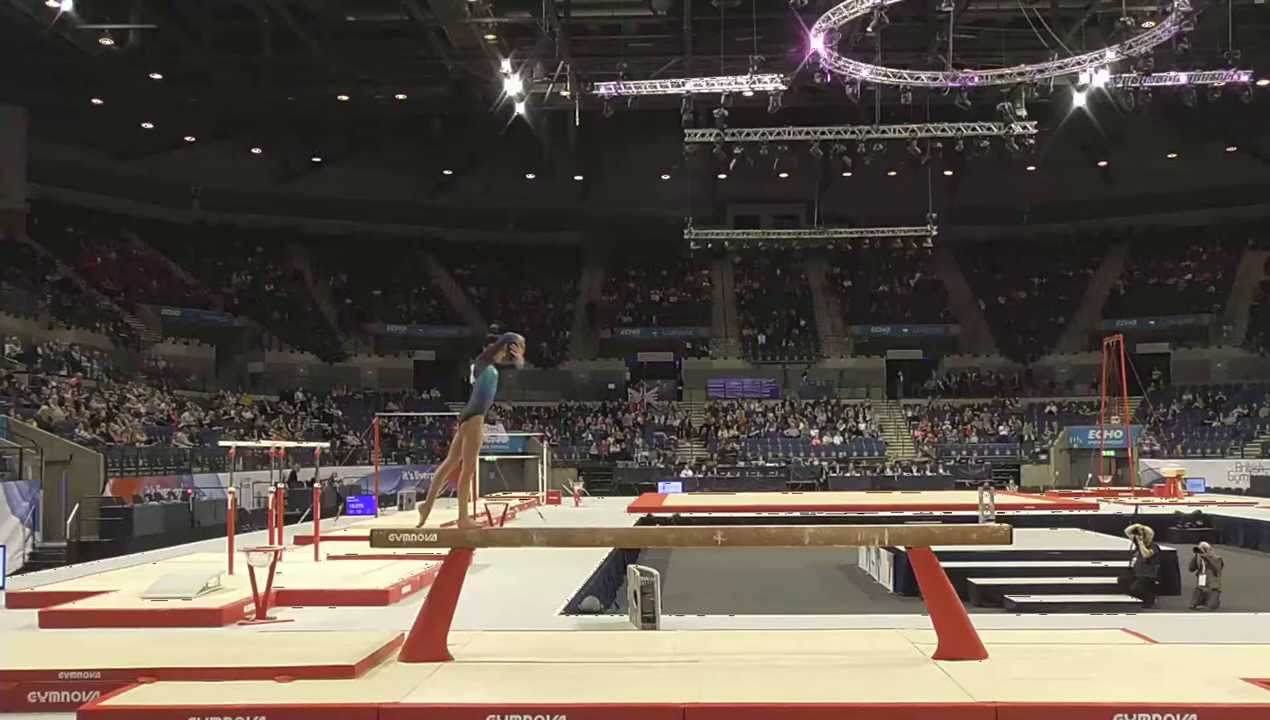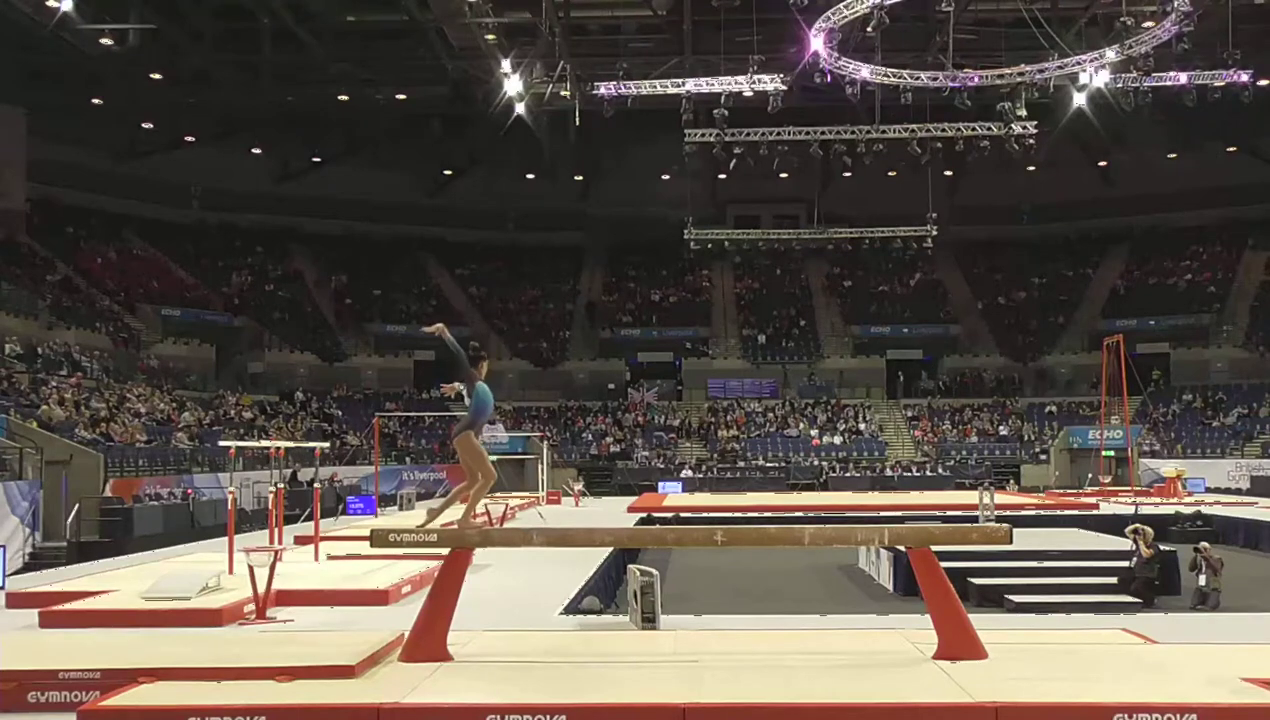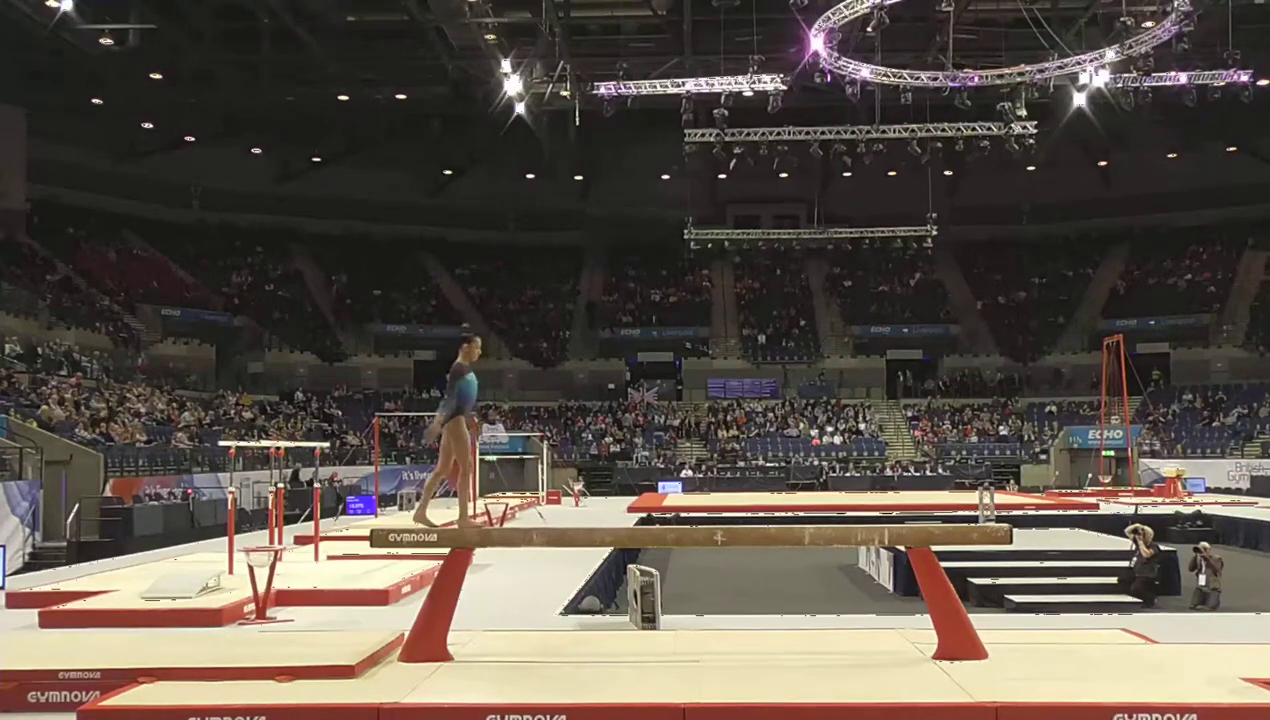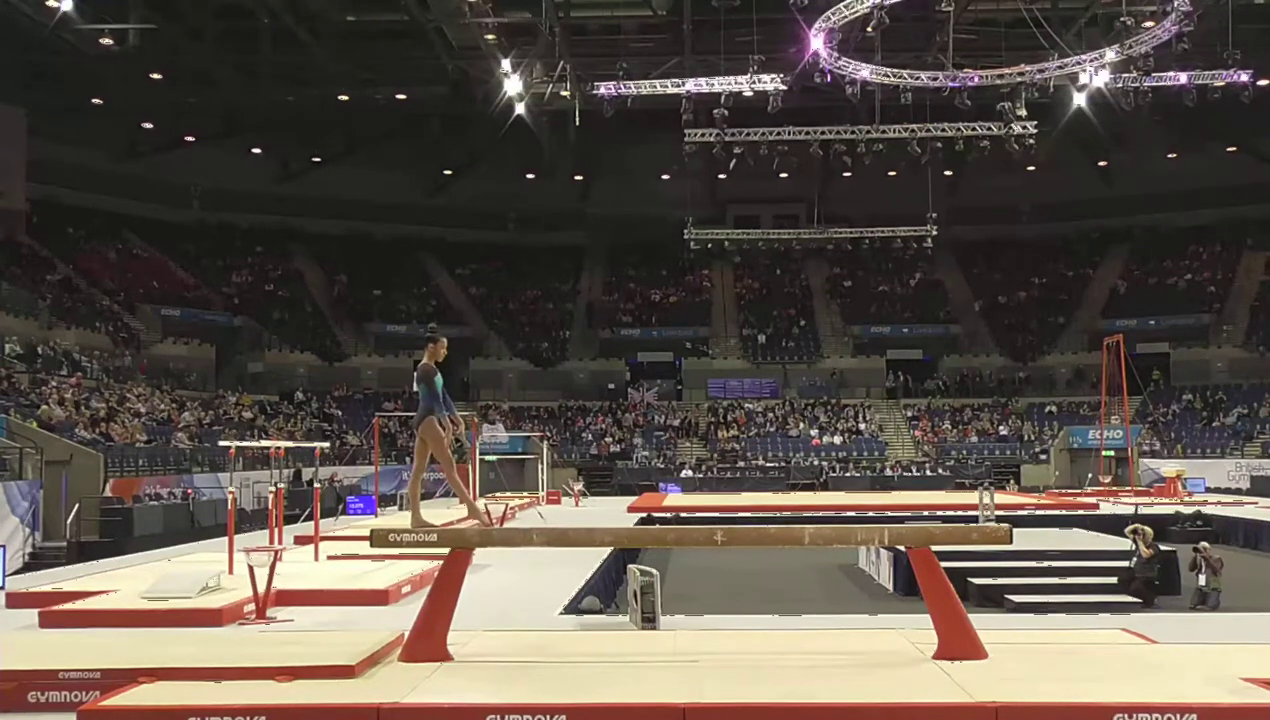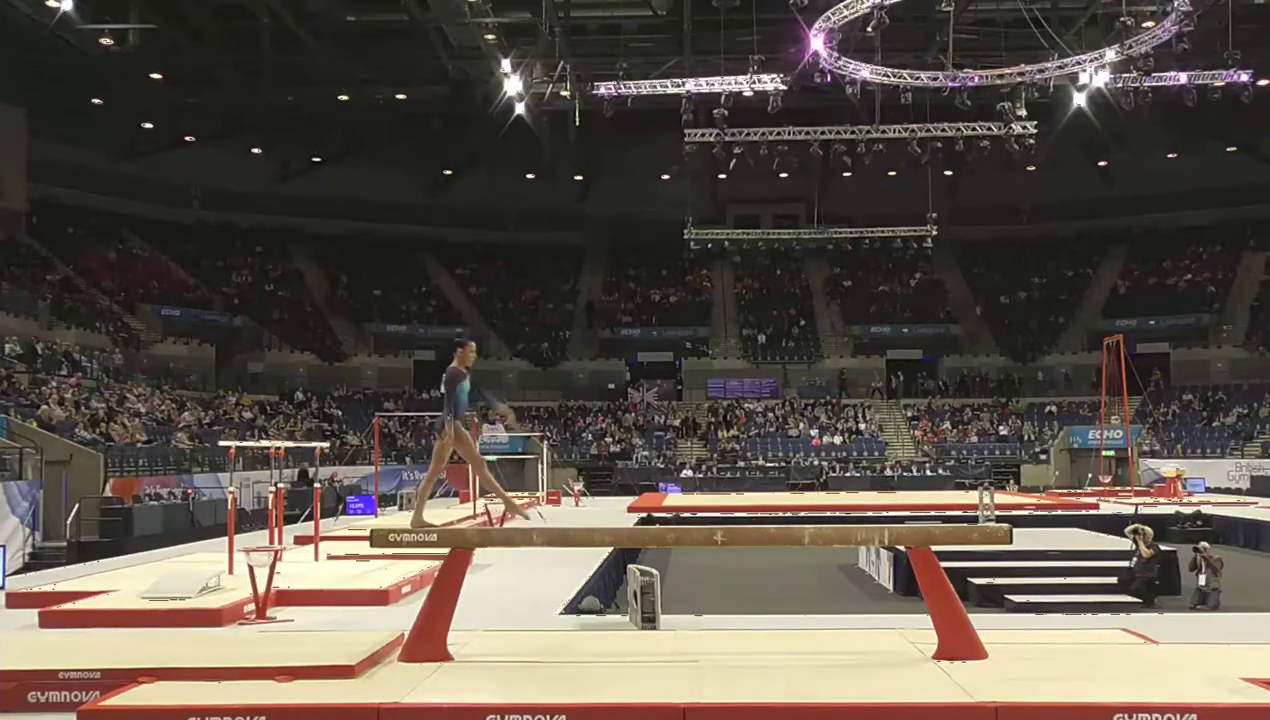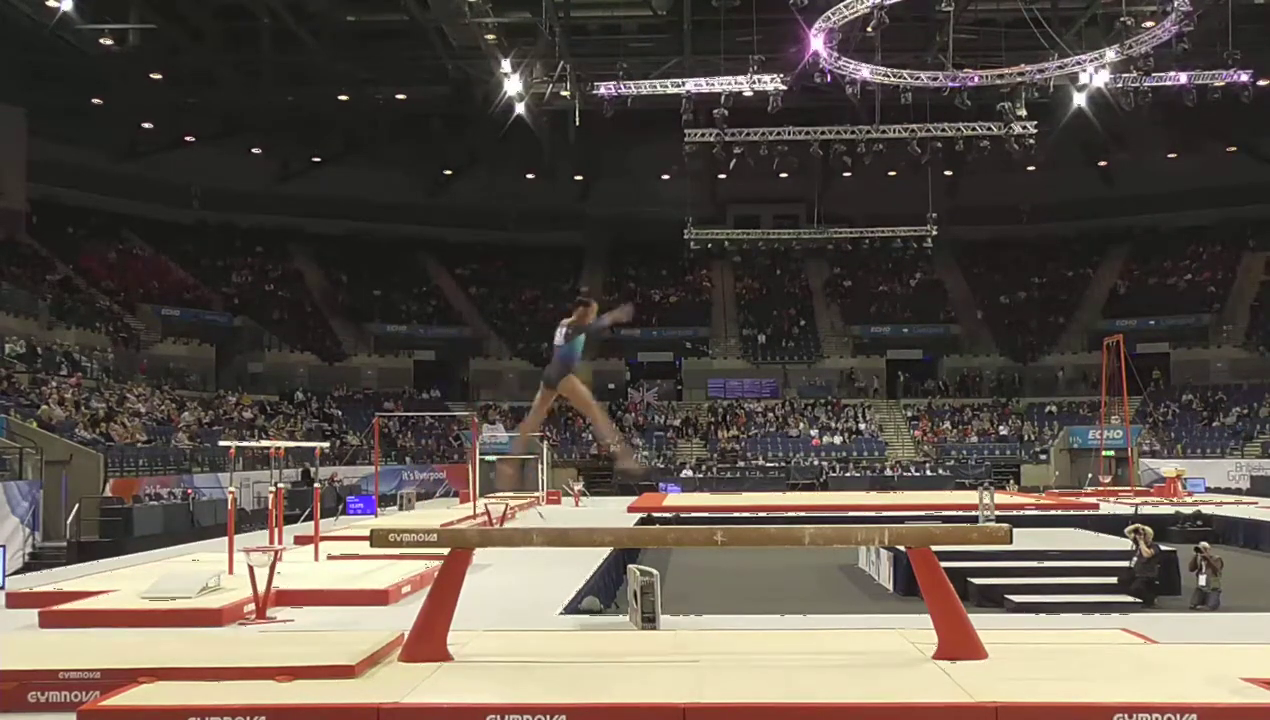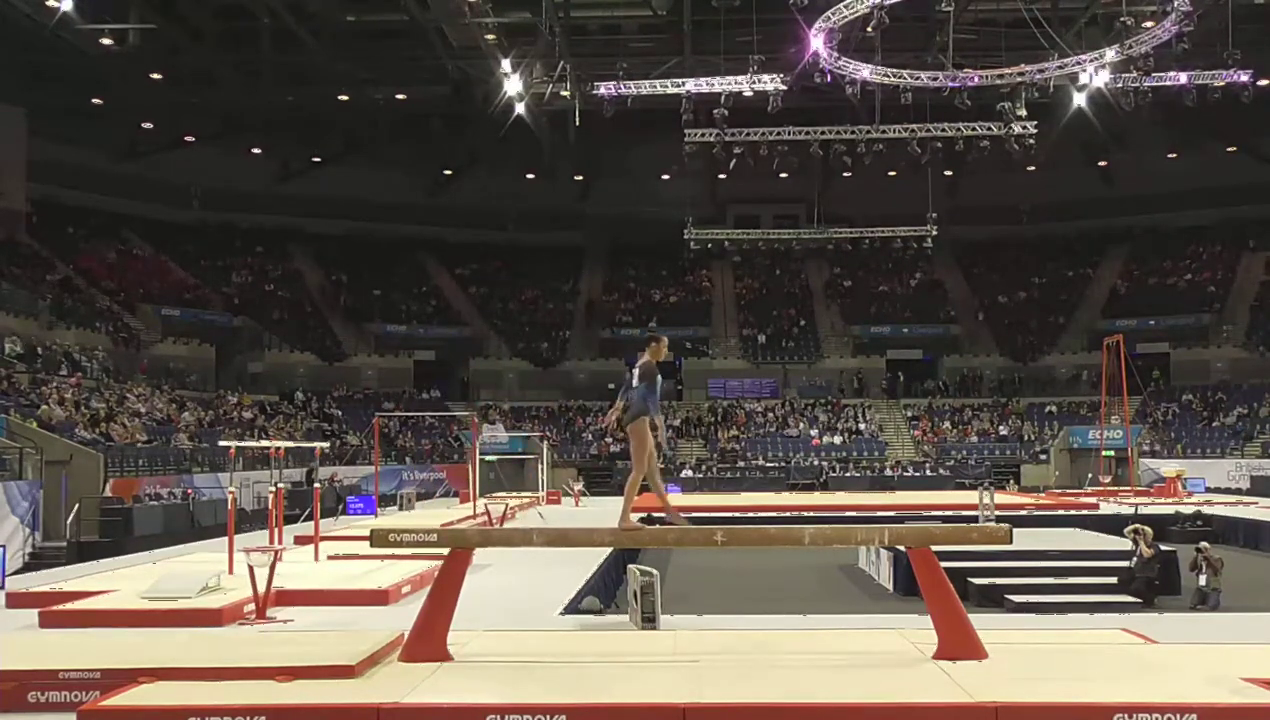
dt=0.7s
person 1, frame 1
left shoulder: (491, 367)
right shoulder: (482, 361)
left elbow: (517, 366)
right elbow: (506, 338)
left wrist: (519, 358)
right wrist: (518, 339)
left hip: (470, 418)
right hip: (473, 418)
left knee: (451, 462)
right knee: (468, 468)
left ankle: (427, 504)
right ankle: (463, 517)
person 1, frame 2
left shoulder: (477, 384)
right shoulder: (472, 379)
right elbow: (459, 354)
right wrist: (443, 331)
left hip: (469, 436)
right hip: (466, 435)
left knee: (472, 481)
right knee: (489, 476)
left ankle: (436, 511)
right ankle: (465, 518)
person 1, frame 3
left shoulder: (467, 369)
right shoulder: (459, 368)
right elbow: (449, 396)
left wrist: (464, 420)
right wrist: (438, 420)
left hip: (458, 421)
right hip: (454, 421)
left knee: (442, 469)
right knee: (467, 467)
left ankle: (420, 512)
right ankle: (463, 517)
person 1, frame 4
left shoulder: (431, 369)
right shoulder: (426, 370)
left elbow: (443, 396)
right elbow: (435, 400)
left wrist: (457, 419)
right wrist: (447, 425)
left hip: (425, 422)
right hip: (428, 421)
left knee: (418, 470)
right knee: (449, 465)
left ankle: (416, 517)
right ankle: (472, 507)
person 1, frame 5
left shoulder: (463, 373)
right shoulder: (453, 373)
right elbow: (448, 402)
left wrist: (503, 409)
right wrist: (448, 428)
left hip: (449, 426)
right hip: (451, 425)
left knee: (434, 472)
right knee: (479, 465)
left ankle: (417, 517)
right ankle: (510, 505)
person 1, frame 6
left shoulder: (564, 325)
right shoulder: (576, 326)
right elbow: (594, 327)
right wrist: (613, 316)
left hip: (551, 377)
right hip: (561, 377)
left knee: (530, 425)
right knee: (596, 412)
left ankle: (509, 467)
right ankle: (622, 455)
person 1, frame 7
left shoulder: (640, 366)
right shoulder: (650, 367)
left elbow: (626, 389)
right elbow: (652, 396)
left wrist: (616, 409)
right wrist: (659, 421)
left hip: (637, 420)
right hip: (639, 419)
left knee: (653, 469)
right knee: (640, 469)
left ankle: (670, 510)
right ankle: (624, 519)
